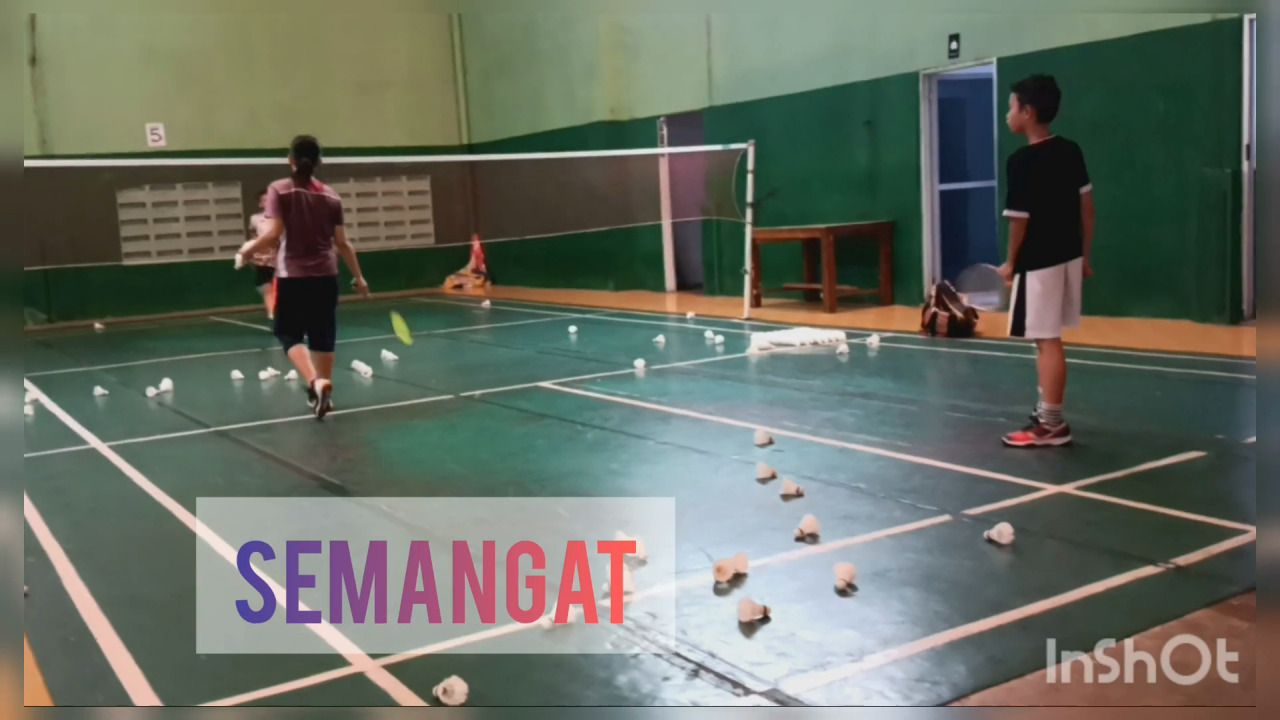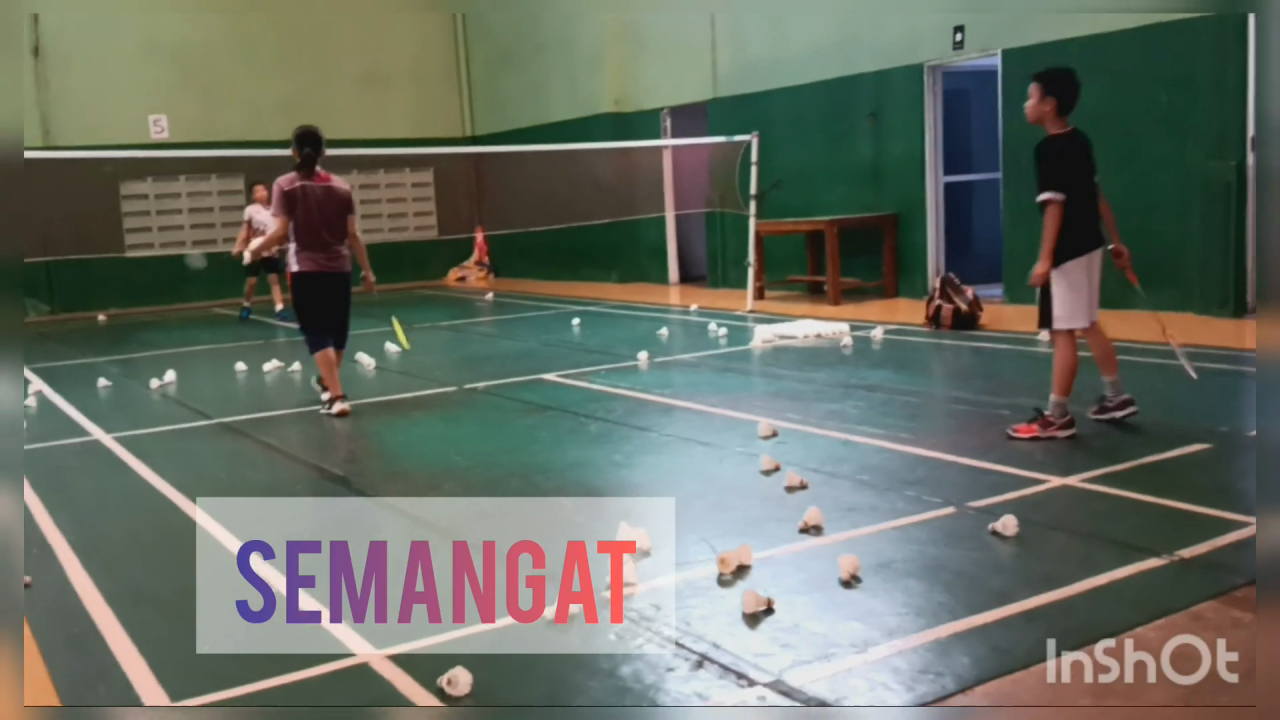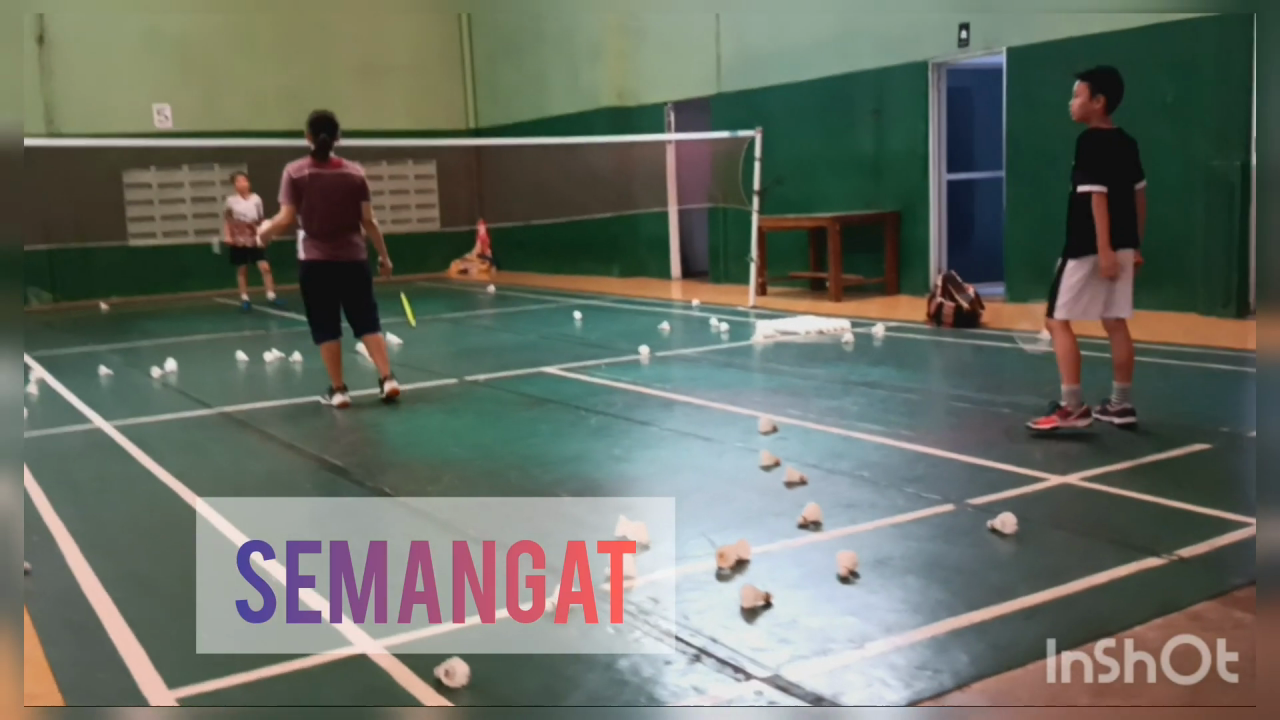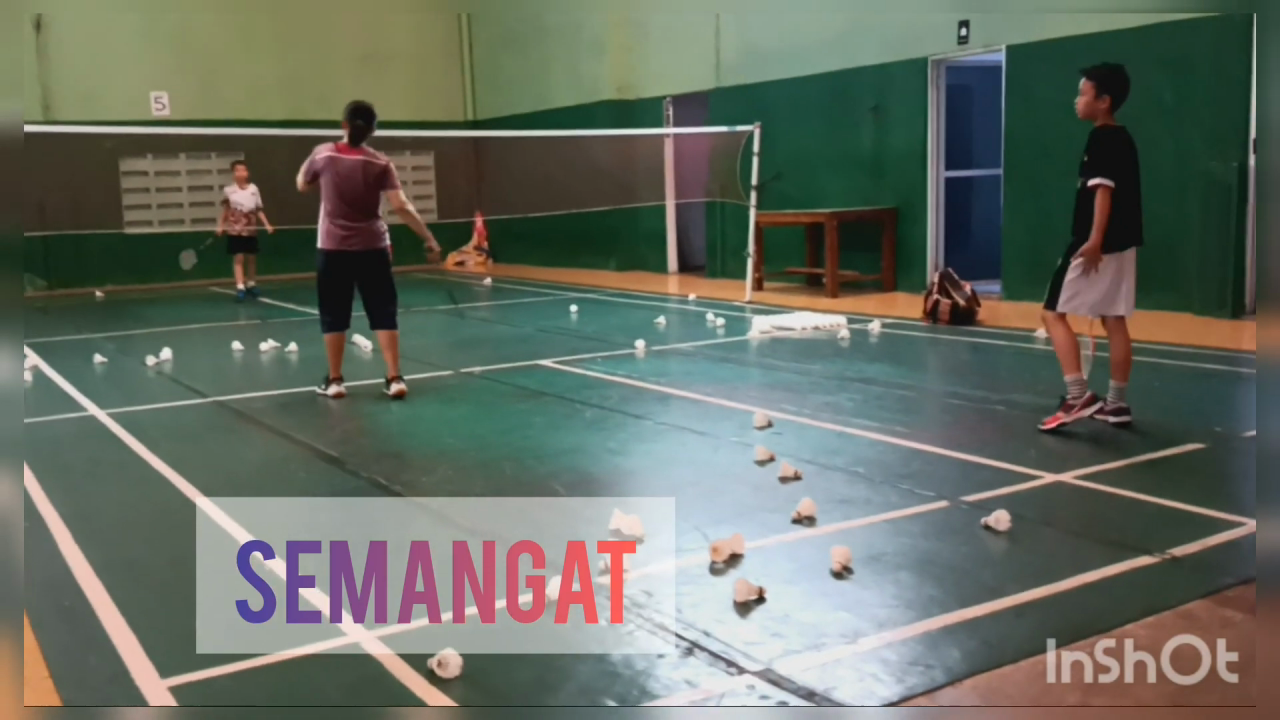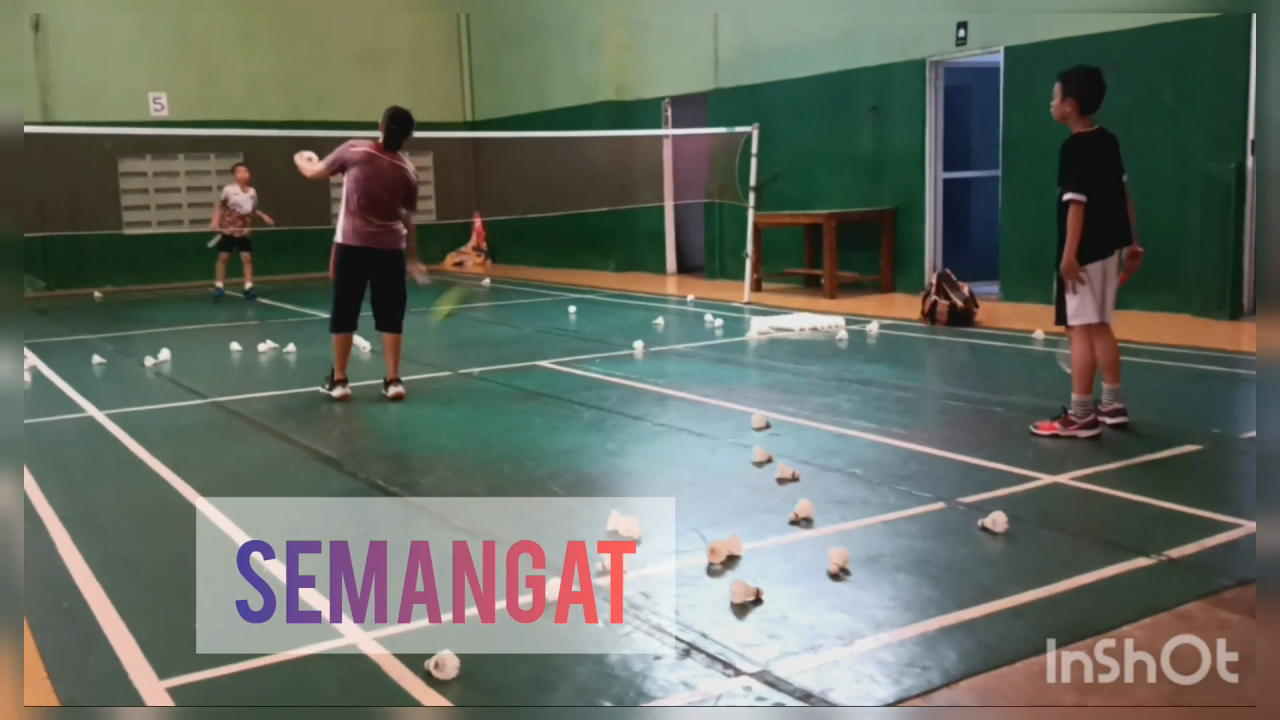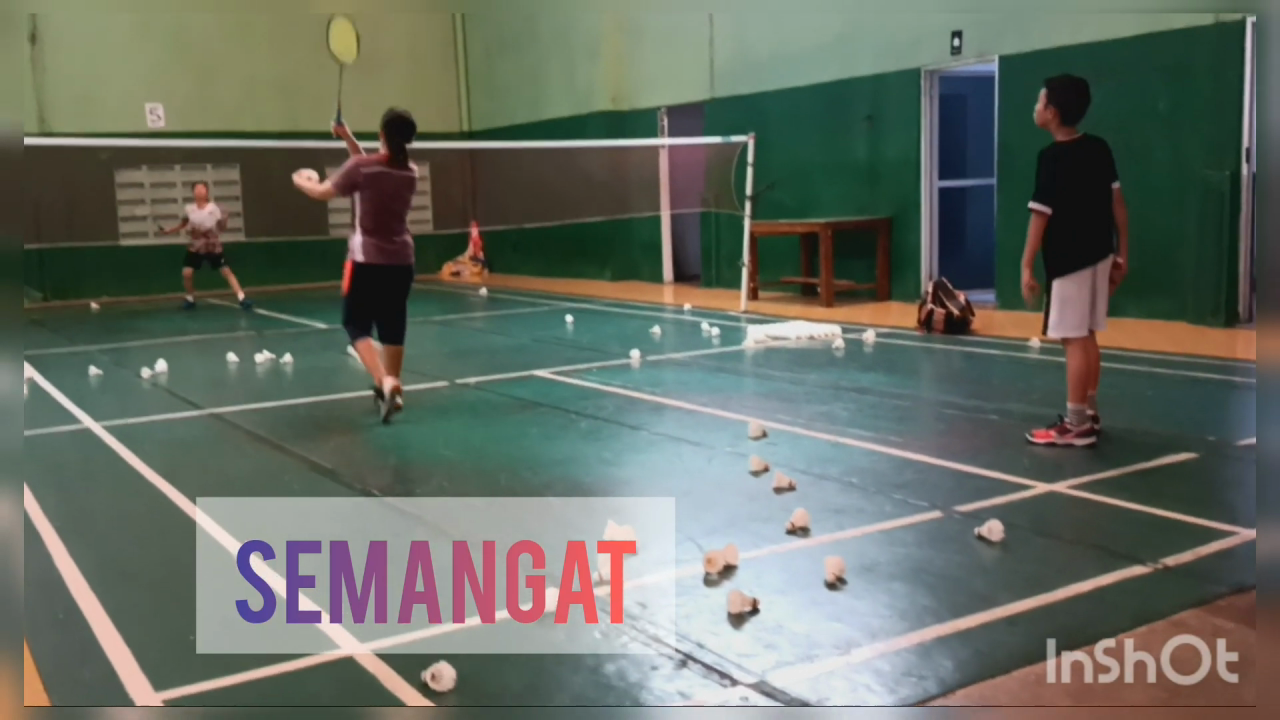
dt=0.4s
person 1, frame 1
left shoulder: (1021, 161)
right shoulder: (1070, 151)
left elbow: (1019, 220)
right elbow: (1087, 206)
left wrist: (1010, 263)
right wrist: (1085, 255)
left hip: (1040, 260)
right hip: (1068, 255)
left knee: (1046, 339)
right knee: (1049, 336)
left ankle: (1051, 425)
right ankle: (1048, 409)
person 1, frame 2
left shoulder: (1048, 149)
right shoulder: (1080, 142)
left elbow: (1055, 204)
right elbow: (1096, 195)
left wrist: (1045, 258)
right wrist: (1116, 241)
left hip: (1068, 257)
right hip: (1090, 245)
left knee: (1063, 332)
right knee: (1088, 324)
left ankle: (1057, 417)
right ankle: (1117, 397)
person 1, frame 3
left shoulder: (1089, 141)
right shoulder: (1127, 142)
left elbow: (1097, 196)
right elbow: (1139, 197)
left wrist: (1104, 248)
right wrist: (1134, 246)
left hip: (1089, 250)
right hip: (1123, 247)
left knee: (1057, 321)
right knee: (1116, 323)
left ankle: (1071, 406)
right ankle: (1121, 404)
person 1, frame 4
left shoulder: (1101, 138)
right shoulder: (1123, 139)
left elbow: (1103, 190)
left wrist: (1094, 240)
left hip: (1100, 246)
right hip: (1123, 244)
left knee: (1055, 315)
right knee: (1114, 322)
left ankle: (1079, 397)
right ankle: (1117, 403)
person 1, frame 5
left shoulder: (1074, 148)
right shoulder: (1108, 141)
left elbow: (1076, 204)
right elbow: (1124, 193)
left wrist: (1068, 255)
right wrist: (1132, 242)
left hip: (1085, 253)
right hip: (1109, 247)
left knee: (1079, 329)
right knee: (1100, 326)
left ankle: (1081, 416)
right ankle: (1112, 404)
person 1, frame 6
left shoulder: (1051, 158)
right shoulder: (1099, 148)
left elbow: (1041, 216)
right elbow: (1117, 203)
left wrist: (1027, 267)
right wrist: (1121, 253)
left hip: (1070, 260)
right hip: (1100, 254)
left knee: (1074, 339)
right knee: (1087, 335)
left ankle: (1076, 425)
right ankle: (1087, 412)
person 2, frame 1
left shoulder: (279, 189)
right shoulder: (330, 196)
left elbow: (273, 234)
right elbow: (341, 242)
left wrist: (249, 249)
right wrist: (358, 276)
left hip: (292, 275)
right hip: (325, 275)
left knee: (290, 334)
right knee: (323, 335)
left ankle: (316, 383)
right ankle: (320, 391)
person 2, frame 2
left shoulder: (285, 185)
right shoulder: (340, 186)
left elbow: (281, 233)
right elbow: (352, 234)
left wrist: (257, 248)
right wrist: (367, 270)
left hip: (305, 269)
right hip: (339, 269)
left knee: (317, 333)
right knee: (337, 331)
left ankle: (336, 398)
right ankle: (329, 384)
person 2, frame 3
left shoulder: (295, 172)
right shoulder: (354, 172)
left elbow: (286, 220)
right elbow: (368, 221)
left wrist: (265, 229)
right wrist: (384, 256)
left hip: (316, 260)
right hip: (353, 258)
left knee: (325, 326)
right knee: (366, 319)
left ankle: (338, 390)
right ankle: (387, 379)
person 2, frame 4
left shoulder: (322, 154)
right shoulder: (380, 164)
left elbow: (302, 185)
right elbow: (400, 206)
left wrist: (305, 167)
right wrist: (429, 238)
left hip: (333, 248)
right hip: (372, 247)
left knee: (334, 316)
right knee: (382, 313)
left ankle: (334, 381)
right ankle: (394, 379)
person 2, frame 5
left shoulder: (355, 149)
right shoulder: (408, 172)
left elbow: (314, 172)
right elbow: (407, 221)
left wrist: (301, 159)
right wrist: (413, 258)
left hip: (352, 244)
right hip: (391, 247)
left knee: (344, 315)
right knee: (390, 315)
left ankle: (338, 381)
right ankle: (393, 381)
person 2, frame 6
left shoulder: (360, 167)
right shoulder: (410, 172)
left elbow: (322, 192)
left wrist: (300, 180)
right wrist: (351, 140)
left hip: (367, 259)
right hip: (402, 260)
left knee: (357, 324)
right knee: (393, 327)
left ankle: (386, 383)
right ankle: (390, 388)
